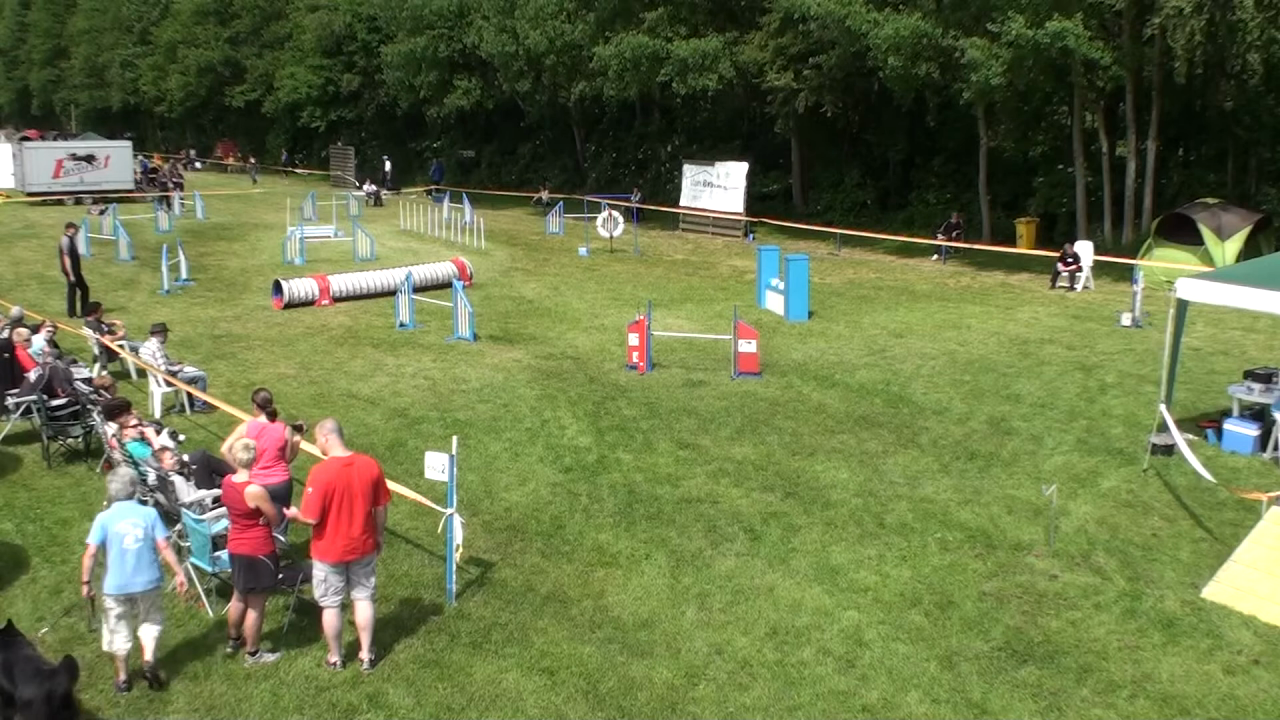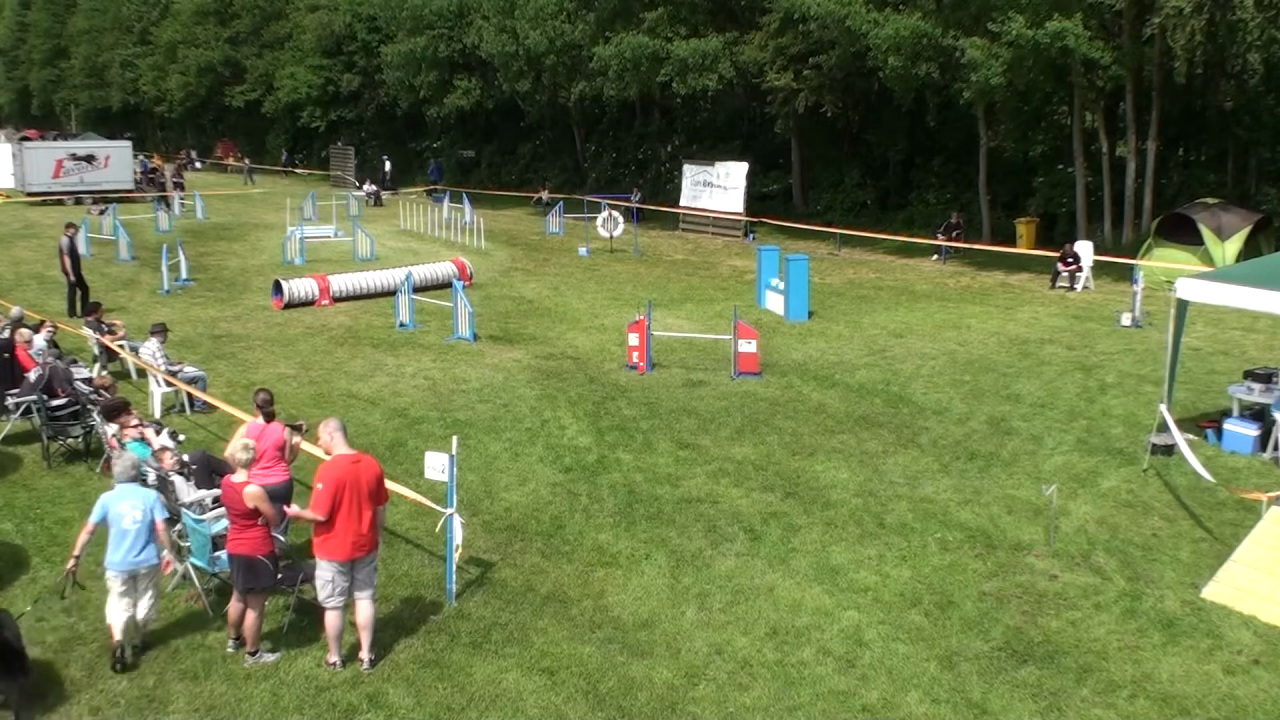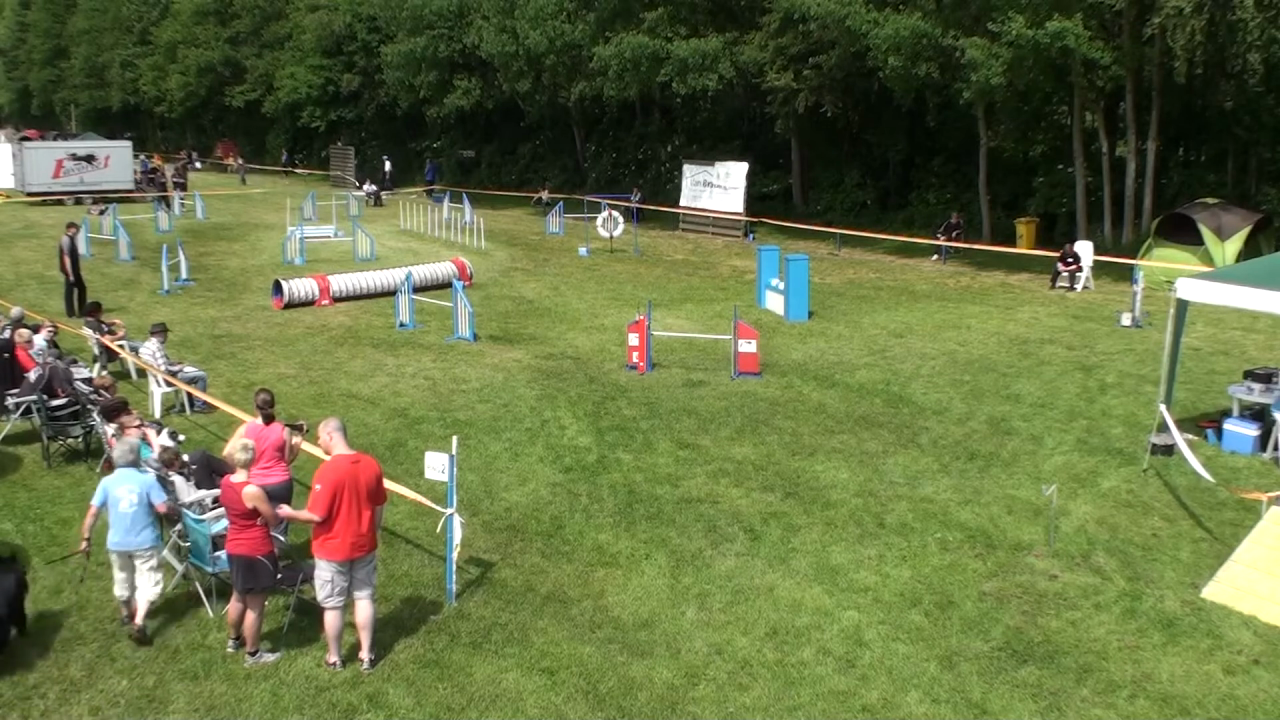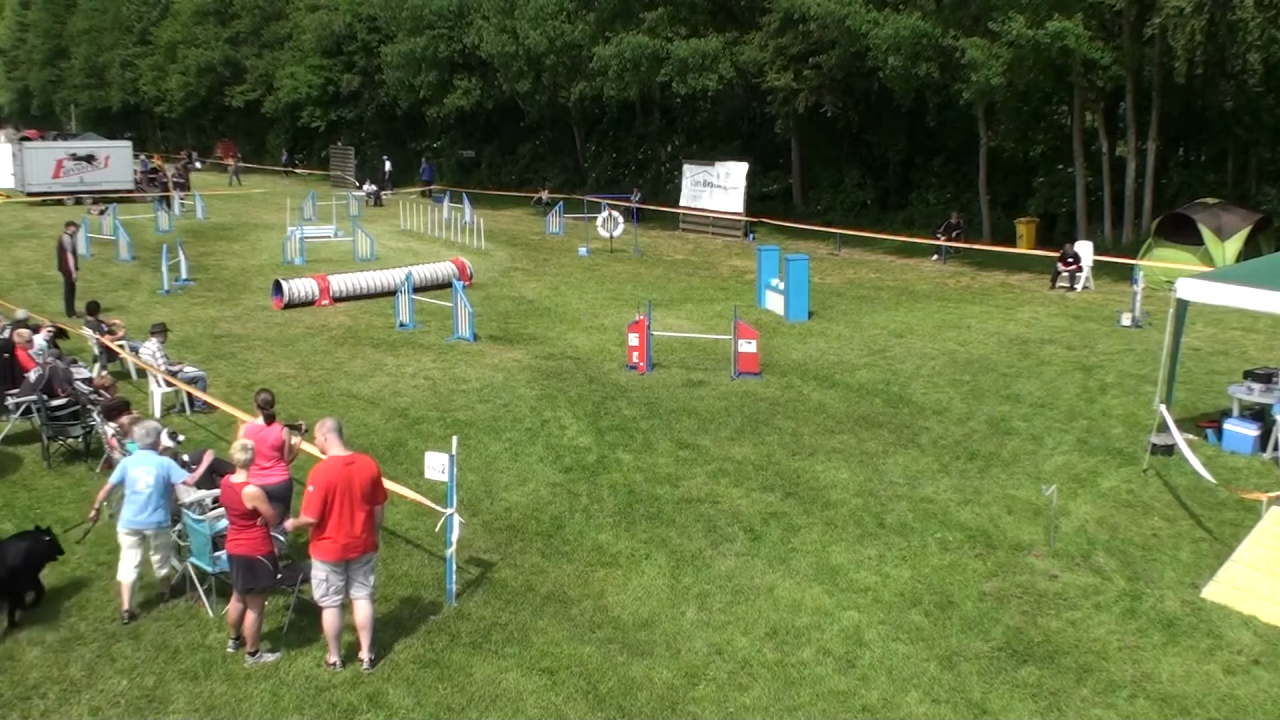
dt=0.5s
person 1, frame 1
left shoulder: (320, 472)
right shoulder: (370, 465)
left elbow: (311, 518)
right elbow: (381, 507)
left wrist: (295, 515)
right wrist: (379, 536)
left hip: (330, 550)
right hip: (363, 546)
left knee: (330, 604)
right knee: (363, 599)
left ankle: (335, 657)
right ankle: (366, 655)
person 1, frame 2
left shoulder: (329, 469)
right shoulder: (372, 464)
left elbow: (320, 515)
right elbow: (380, 507)
left wrist: (298, 513)
right wrist: (376, 536)
left hip: (334, 548)
right hip: (365, 545)
left knee: (333, 604)
right knee: (365, 598)
left ankle: (335, 657)
right ankle: (366, 655)
person 1, frame 3
left shoulder: (328, 470)
right shoulder: (371, 464)
left elbow: (317, 515)
right elbow: (378, 507)
left wrist: (291, 514)
left hip: (333, 549)
right hip: (364, 545)
left knee: (333, 604)
right knee: (364, 598)
left ankle: (334, 657)
right ankle: (366, 655)
person 1, frame 4
left shoulder: (321, 471)
right shoulder: (369, 464)
left elbow: (311, 518)
right elbow: (378, 507)
left wrist: (294, 524)
right wrist: (375, 536)
left hip: (329, 549)
right hip: (362, 545)
left knee: (330, 604)
right knee: (362, 598)
left ankle: (334, 657)
right ankle: (366, 655)
person 2, frame 1
left shoulder: (227, 482)
right shoulder: (255, 490)
right elbow: (276, 519)
left hip: (236, 547)
right hip: (257, 552)
left knee: (239, 597)
right knee: (256, 606)
left ankle: (233, 640)
right ankle: (252, 654)
person 2, frame 2
left shoulder: (226, 482)
right shoulder: (253, 490)
right elbow: (275, 519)
left hip: (235, 547)
right hip: (256, 552)
left knee: (239, 596)
right knee: (255, 605)
left ankle: (233, 640)
right ankle: (252, 654)
person 2, frame 3
left shoulder: (225, 482)
right shoulder: (253, 490)
right elbow: (274, 519)
left hip: (234, 547)
right hip: (256, 552)
left knee: (239, 596)
right knee: (255, 606)
left ankle: (234, 640)
right ankle: (253, 654)
person 2, frame 4
left shoulder: (225, 483)
right shoulder: (252, 491)
right elbow: (274, 520)
left hip: (234, 547)
right hip: (255, 553)
left knee: (238, 596)
right knee: (255, 606)
left ankle: (233, 640)
right ankle: (253, 654)
person 3, frame 1
left shoulder: (104, 518)
right shoulder: (150, 514)
left elbow: (90, 553)
right elbow: (164, 546)
left wrist: (86, 582)
right wrist: (179, 573)
left hip: (116, 586)
right hip: (148, 582)
left knee: (118, 631)
right knee: (151, 621)
left ankle: (123, 678)
right ankle: (149, 663)
person 3, frame 2
left shoulder: (107, 499)
right shoulder: (150, 496)
left elbow: (88, 530)
right elbow: (161, 528)
left wrist: (75, 557)
right wrist: (167, 552)
left hip: (117, 563)
right hip: (147, 561)
left knee: (118, 605)
right knee: (144, 603)
left ankle: (118, 643)
right ankle: (139, 643)
person 3, frame 3
left shoulder: (107, 482)
right shoulder: (148, 479)
left elbow: (92, 513)
right elbow: (162, 509)
left wrist: (86, 539)
left hip: (117, 542)
right hip: (145, 542)
left knee: (123, 580)
right knee: (147, 583)
left ankle: (126, 614)
right ankle: (138, 624)
person 3, frame 4
left shoulder: (127, 462)
right shoulder: (165, 463)
left elbow: (107, 488)
right elbow: (190, 481)
left wrist: (95, 509)
right wrist: (205, 464)
left hip: (129, 522)
right hip: (156, 522)
left knee: (128, 564)
right knee: (161, 559)
left ankle: (126, 609)
right ankle: (165, 592)
